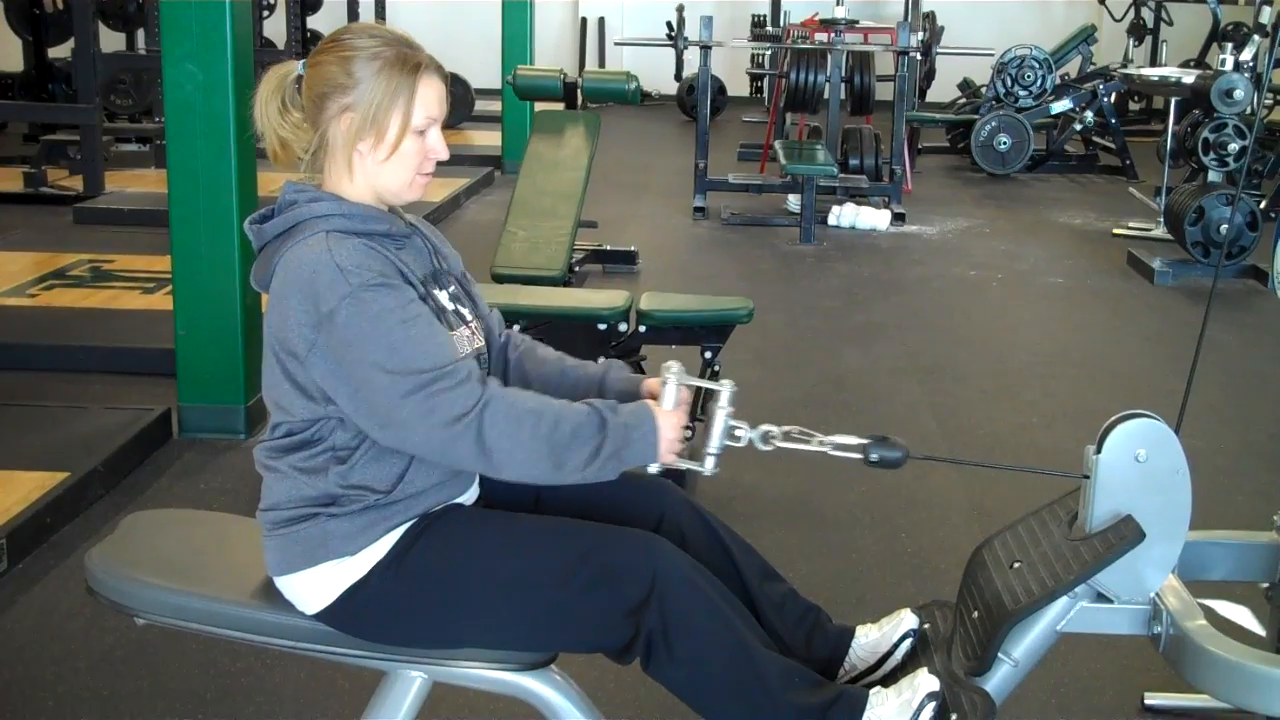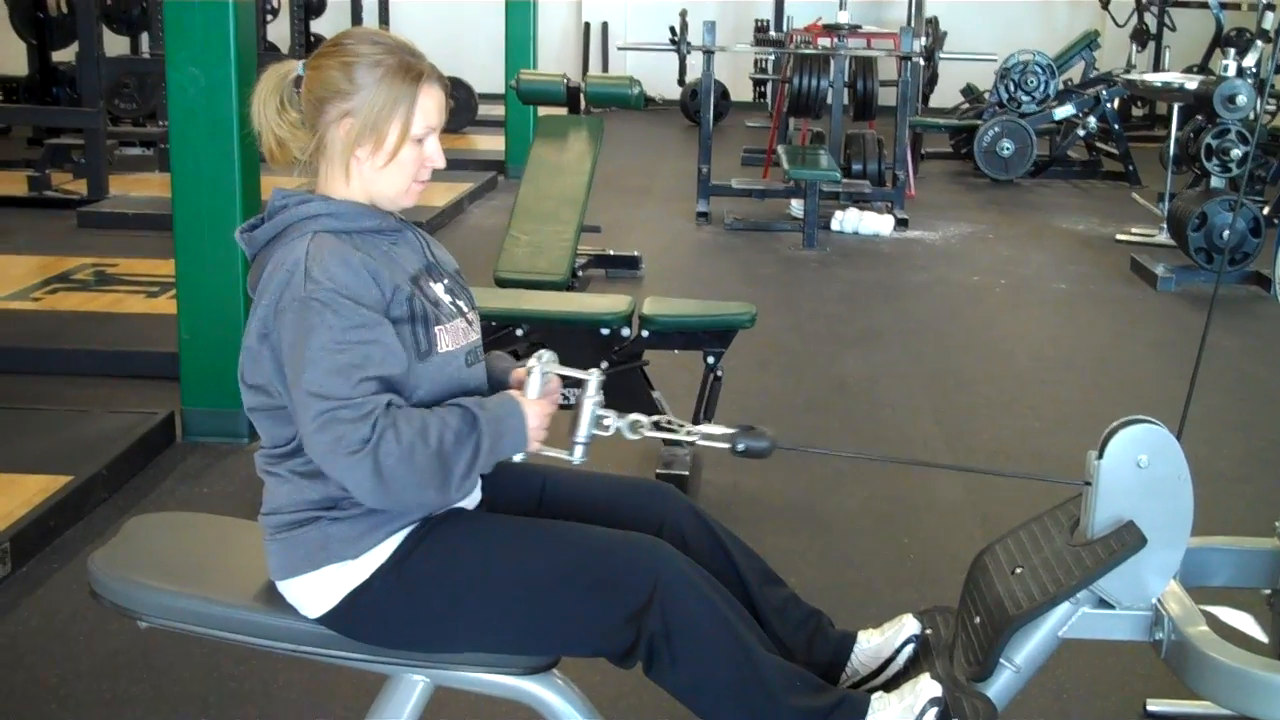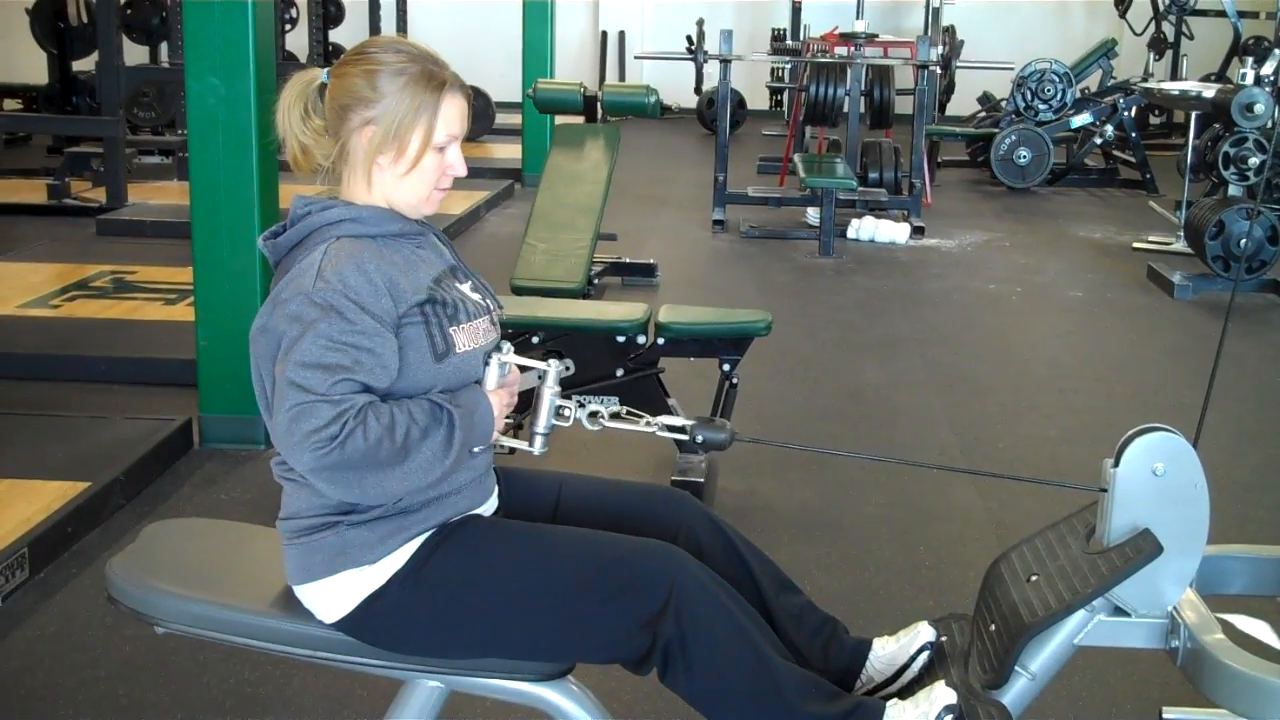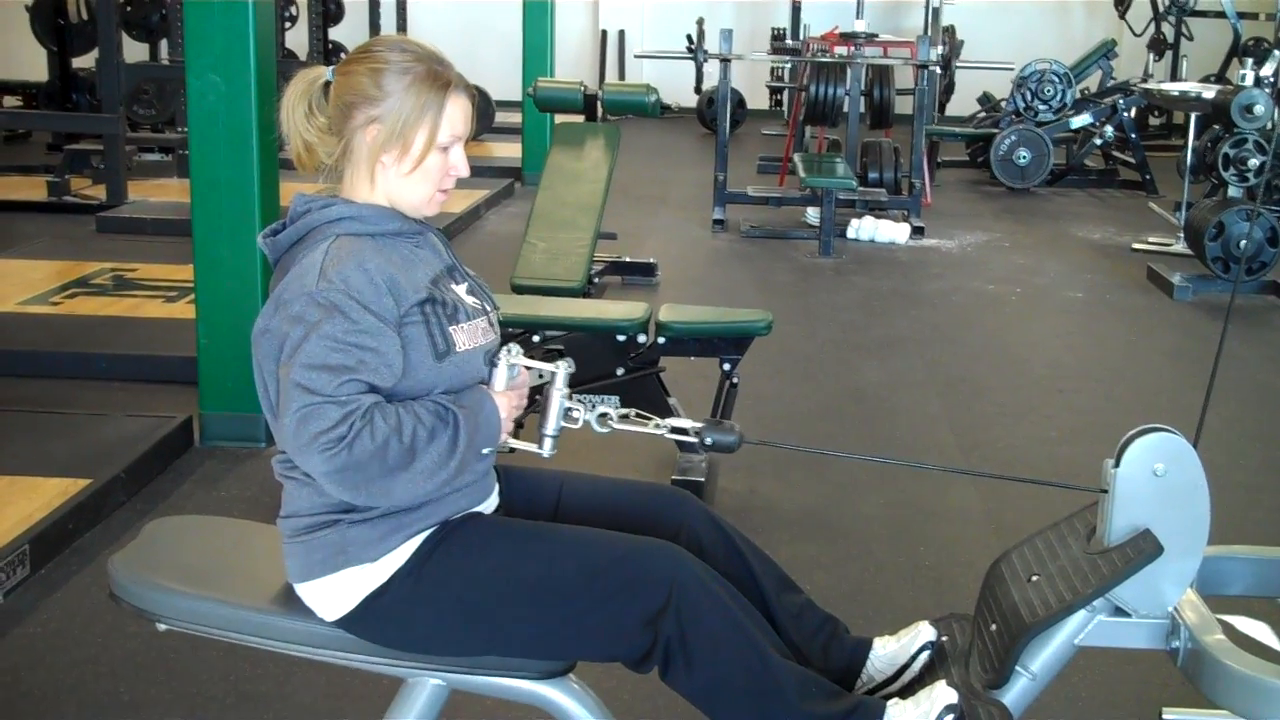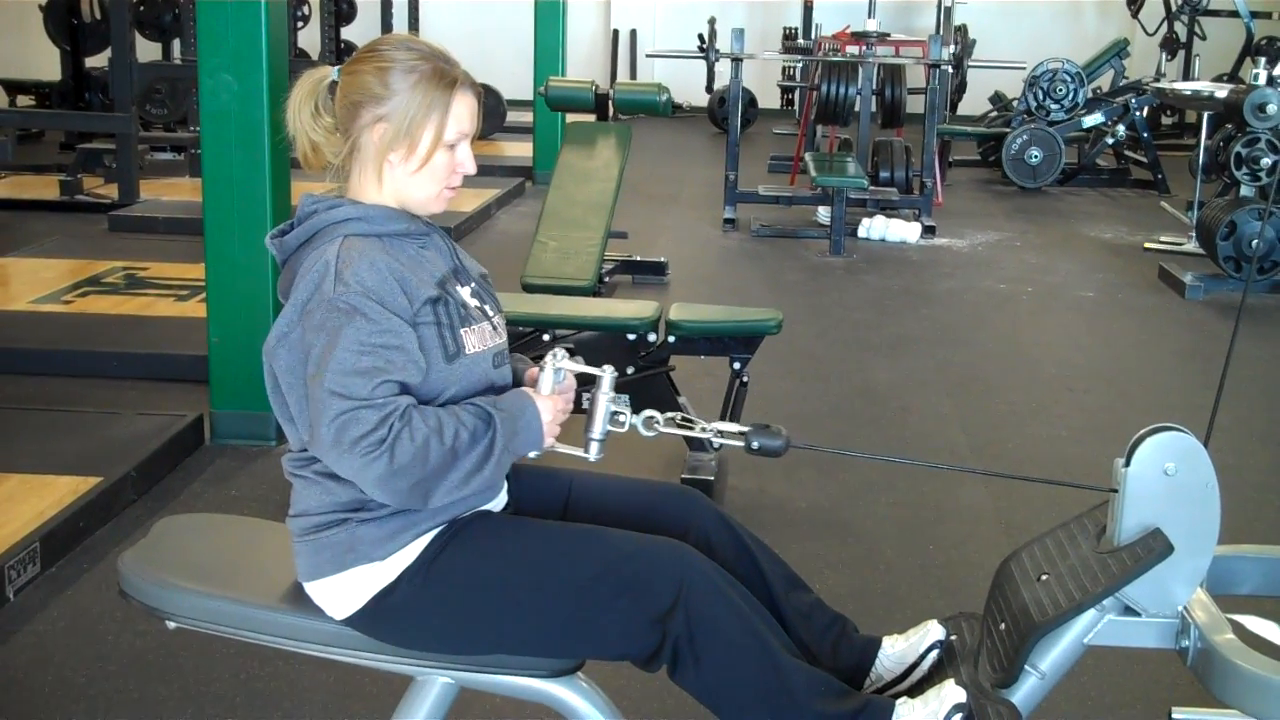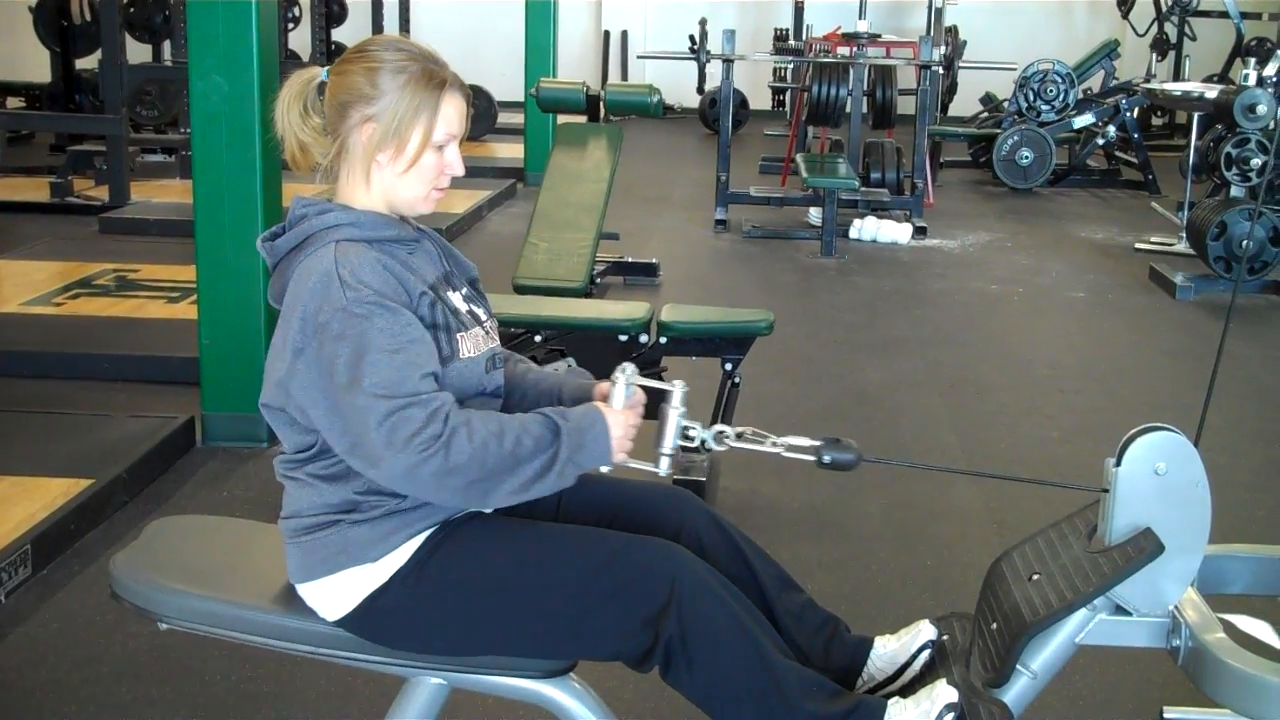
dt=0.5s
person 1, frame 1
left shoulder: (398, 235)
right shoulder: (333, 272)
left elbow: (496, 355)
right elbow: (468, 421)
left wrist: (623, 388)
right wrist: (631, 429)
left hip: (431, 489)
right hip: (363, 553)
left knee: (654, 506)
right knee: (642, 576)
left ankle: (823, 651)
person 1, frame 2
left shoulder: (387, 237)
right shoulder: (320, 275)
right elbow: (364, 450)
left wrist: (508, 380)
right wrist: (507, 424)
left hip: (438, 498)
right hip: (365, 555)
left knee: (655, 510)
right knee: (645, 577)
left ankle: (826, 657)
person 1, frame 3
left shoulder: (406, 241)
right shoulder: (336, 279)
right elbow: (325, 442)
left wrist: (499, 386)
right wrist: (473, 417)
left hip: (455, 501)
right hip: (384, 561)
left knee: (671, 516)
right knee: (660, 585)
left ankle: (841, 662)
person 1, frame 4
left shoulder: (403, 241)
right shoulder: (338, 277)
right elbow: (335, 443)
left wrist: (501, 384)
right wrist: (480, 416)
left hip: (455, 499)
right hip: (383, 561)
left knee: (671, 515)
right knee: (660, 582)
left ankle: (839, 662)
person 1, frame 5
left shoulder: (411, 241)
right shoulder: (350, 278)
right elbow: (378, 450)
left wrist: (522, 381)
right wrist: (522, 421)
left hip: (464, 502)
right hip: (393, 556)
left knee: (679, 513)
right knee: (668, 582)
left ankle: (849, 660)
person 1, frame 6
left shoulder: (406, 245)
right shoulder: (345, 284)
left elbow: (476, 378)
right elbow: (425, 451)
left wrist: (579, 394)
right wrist: (584, 432)
left hip: (452, 504)
right hip: (384, 561)
left knee: (674, 515)
right knee: (661, 581)
left ankle: (843, 661)
